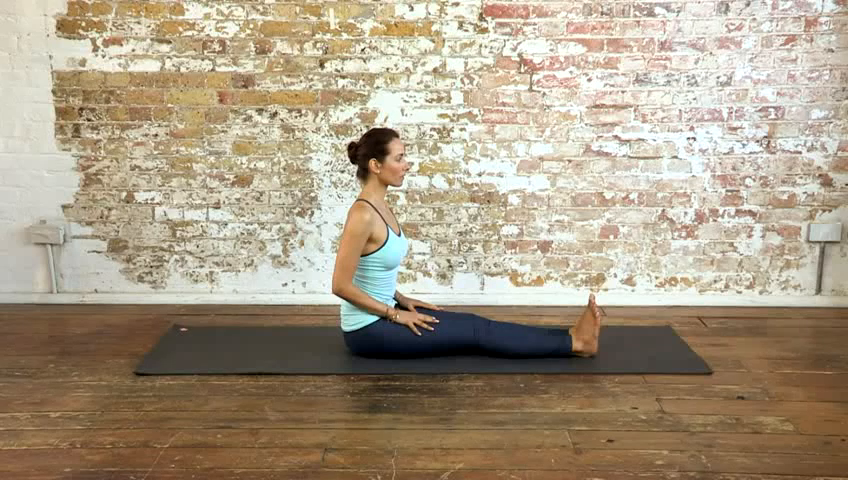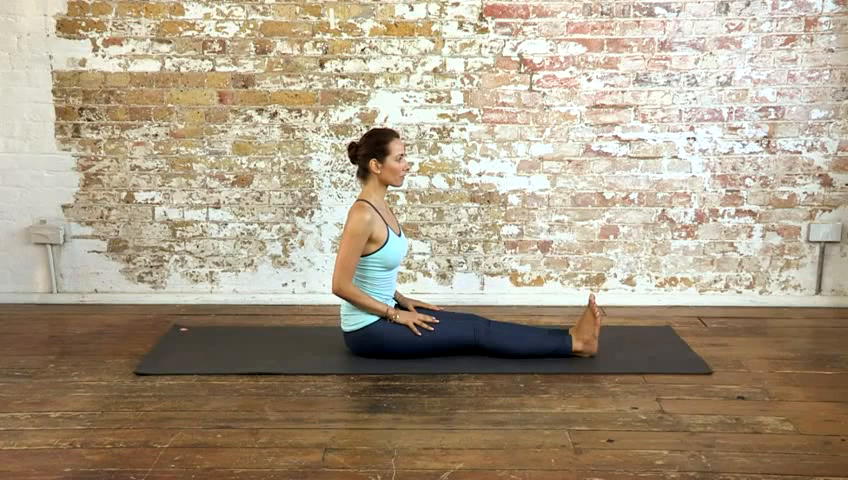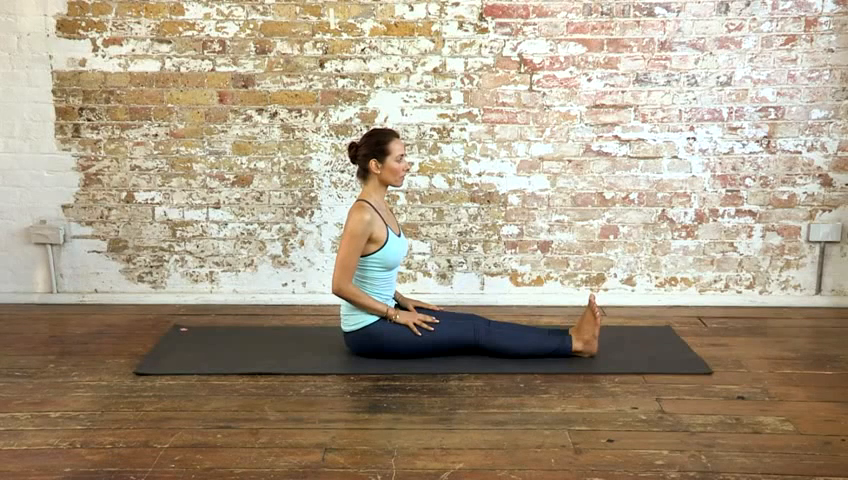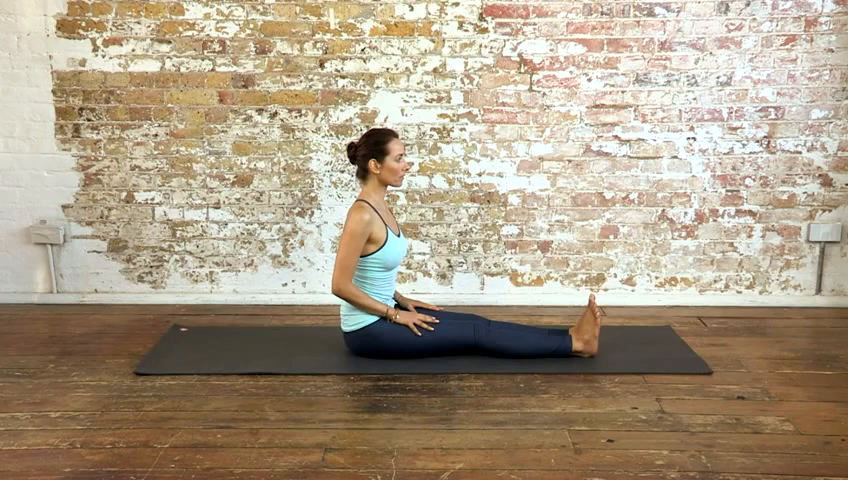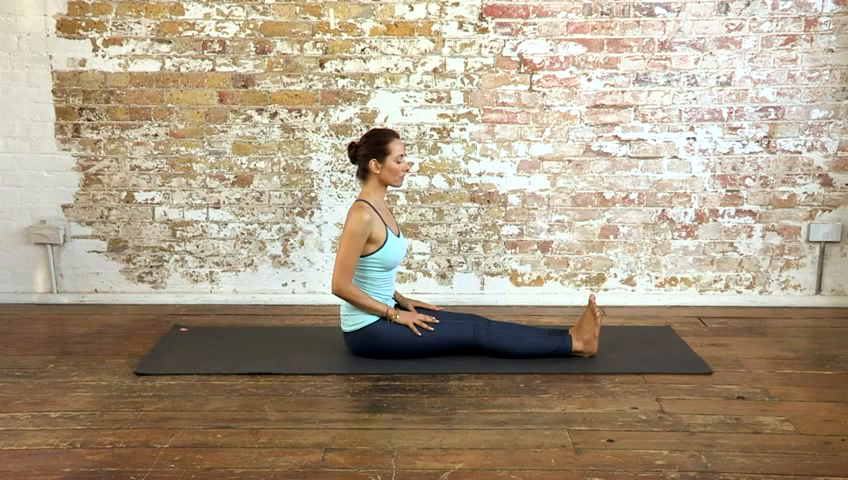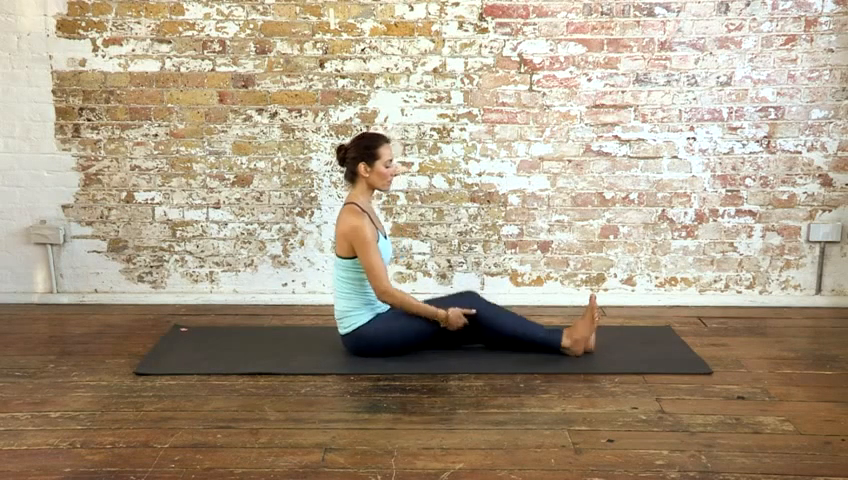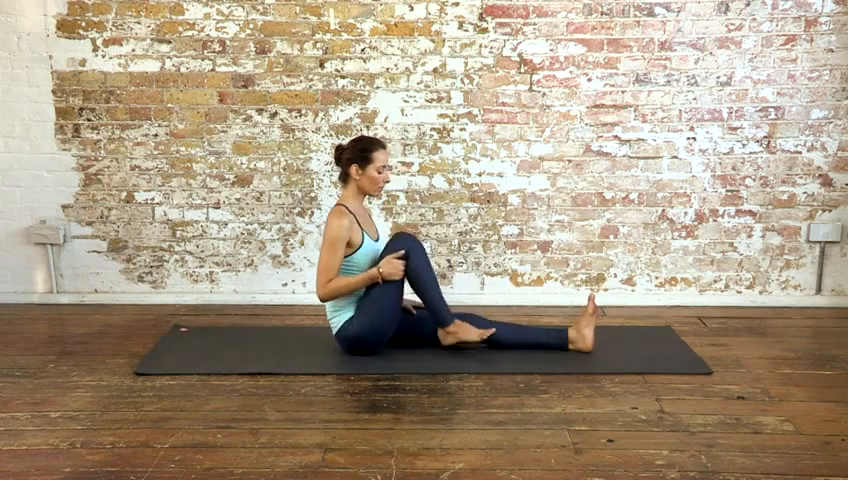
dt=0.7s
person 1, frame 1
left shoulder: (378, 205)
right shoulder: (363, 214)
right elbow: (341, 285)
left wrist: (401, 300)
right wrist: (395, 314)
left hip: (379, 315)
right hip: (368, 329)
left knee: (472, 324)
right knee: (475, 331)
left ankle: (568, 338)
right ankle: (573, 343)
person 1, frame 2
left shoulder: (378, 205)
right shoulder: (363, 215)
right elbow: (341, 285)
left wrist: (400, 300)
right wrist: (395, 314)
left hip: (380, 315)
right hip: (368, 329)
left knee: (472, 324)
right knee: (474, 331)
left ankle: (568, 338)
right ankle: (573, 343)
person 1, frame 3
left shoulder: (379, 205)
right shoulder: (363, 215)
right elbow: (341, 285)
left wrist: (400, 300)
right wrist: (395, 314)
left hip: (380, 315)
right hip: (368, 329)
left knee: (473, 323)
right knee: (475, 331)
left ankle: (568, 337)
right ankle: (574, 343)
person 1, frame 4
left shoulder: (378, 205)
right shoulder: (362, 215)
right elbow: (341, 285)
left wrist: (400, 301)
right wrist: (395, 314)
left hip: (379, 315)
right hip: (368, 328)
left knee: (474, 324)
right knee: (475, 332)
left ankle: (568, 337)
right ankle: (574, 343)
person 1, frame 5
left shoulder: (378, 206)
right shoulder: (362, 215)
right elbow: (341, 285)
left wrist: (400, 301)
right wrist: (395, 314)
left hip: (379, 317)
right hip: (368, 330)
left knee: (473, 323)
right knee: (474, 333)
left ankle: (569, 336)
right ankle: (574, 343)
person 1, frame 6
left shoulder: (362, 209)
right shoulder: (356, 219)
right elbow: (384, 291)
left wrist: (407, 305)
right wrist: (441, 316)
left hip: (373, 320)
right hip: (364, 331)
left knee: (473, 328)
right knee: (468, 304)
left ankle: (563, 338)
right ankle: (565, 341)
person 1, frame 7
left shoulder: (360, 211)
right shoulder: (340, 220)
right elbow: (324, 289)
left wrist: (394, 297)
right wrist: (378, 273)
left hip: (374, 322)
right hip: (357, 331)
left knee: (470, 323)
right knee: (405, 244)
left ankle: (570, 337)
right ankle: (446, 327)
